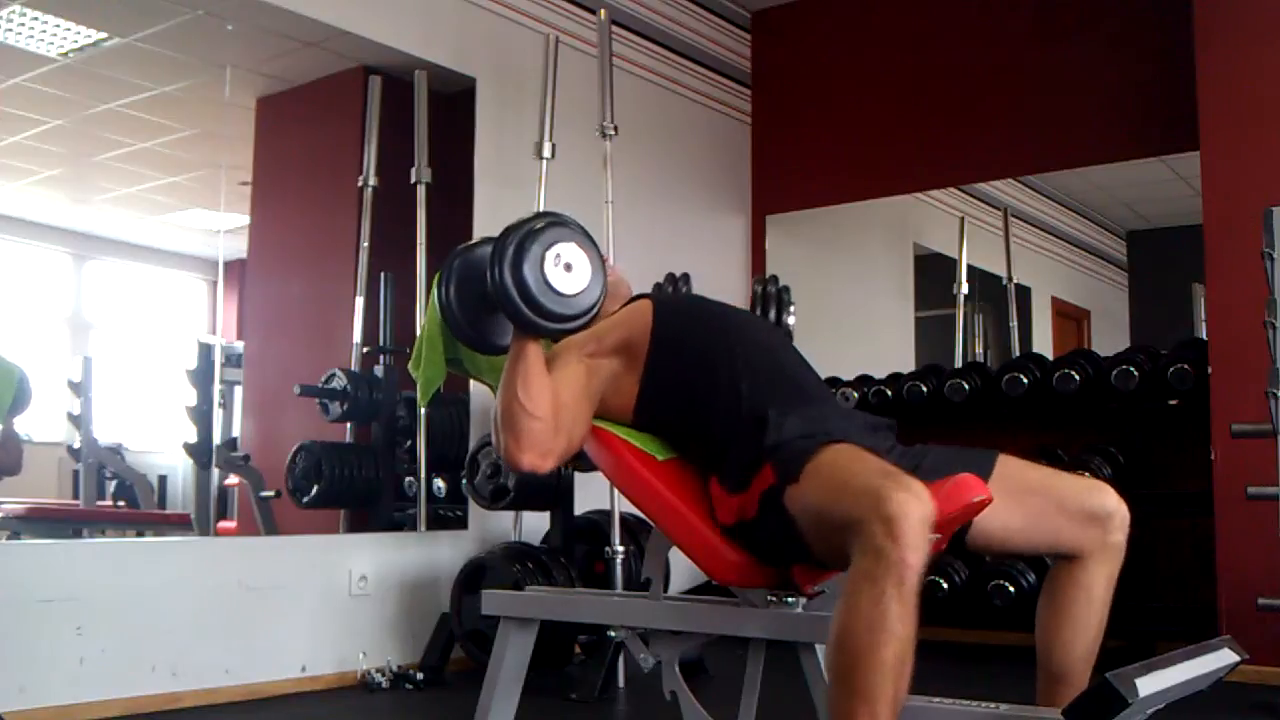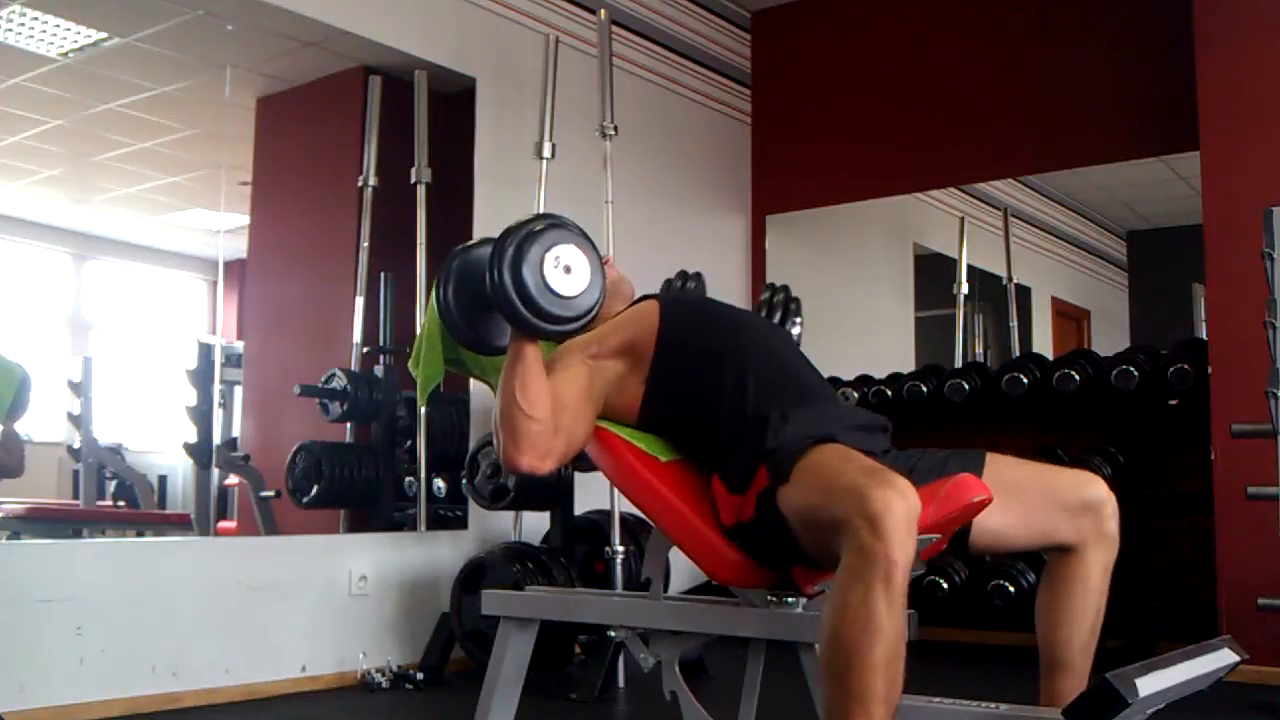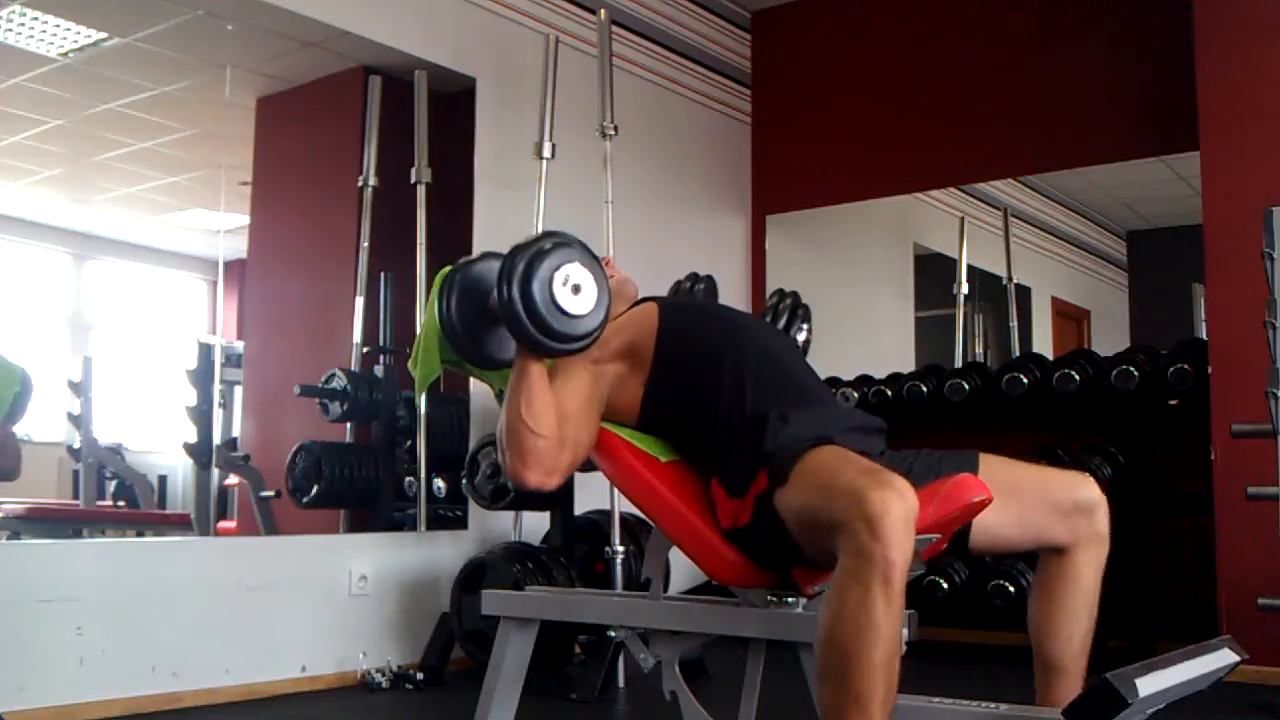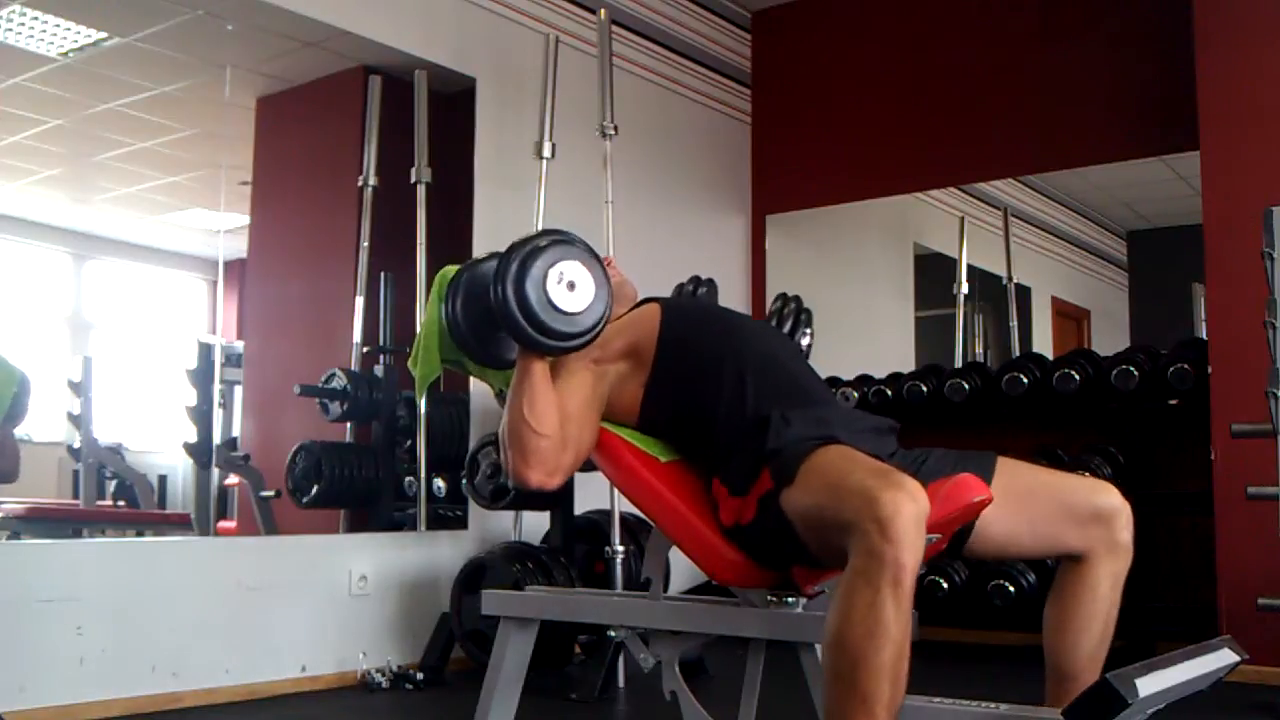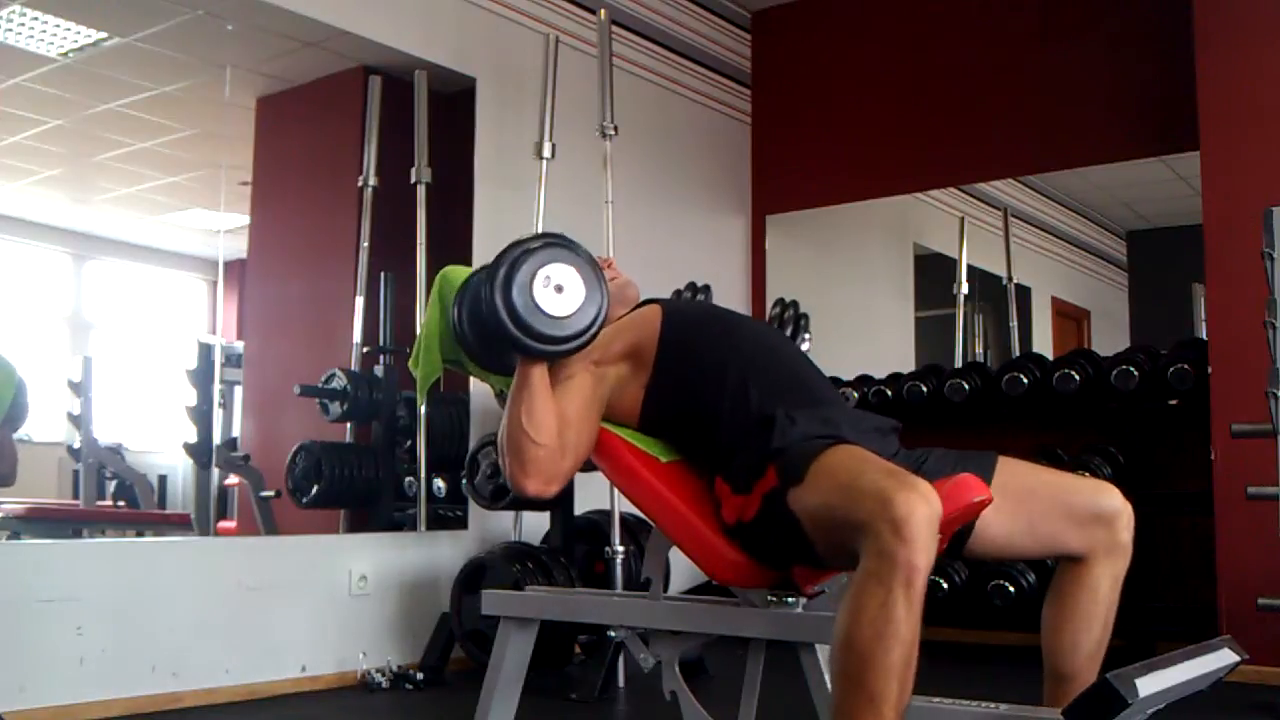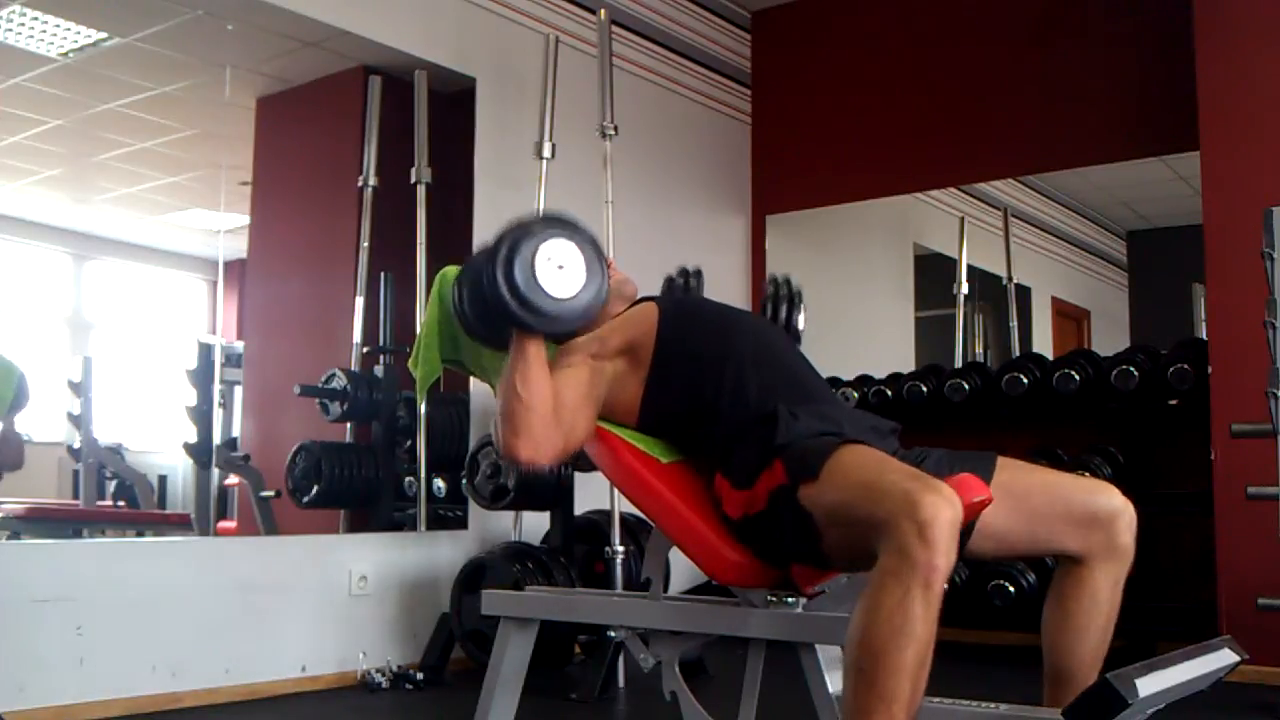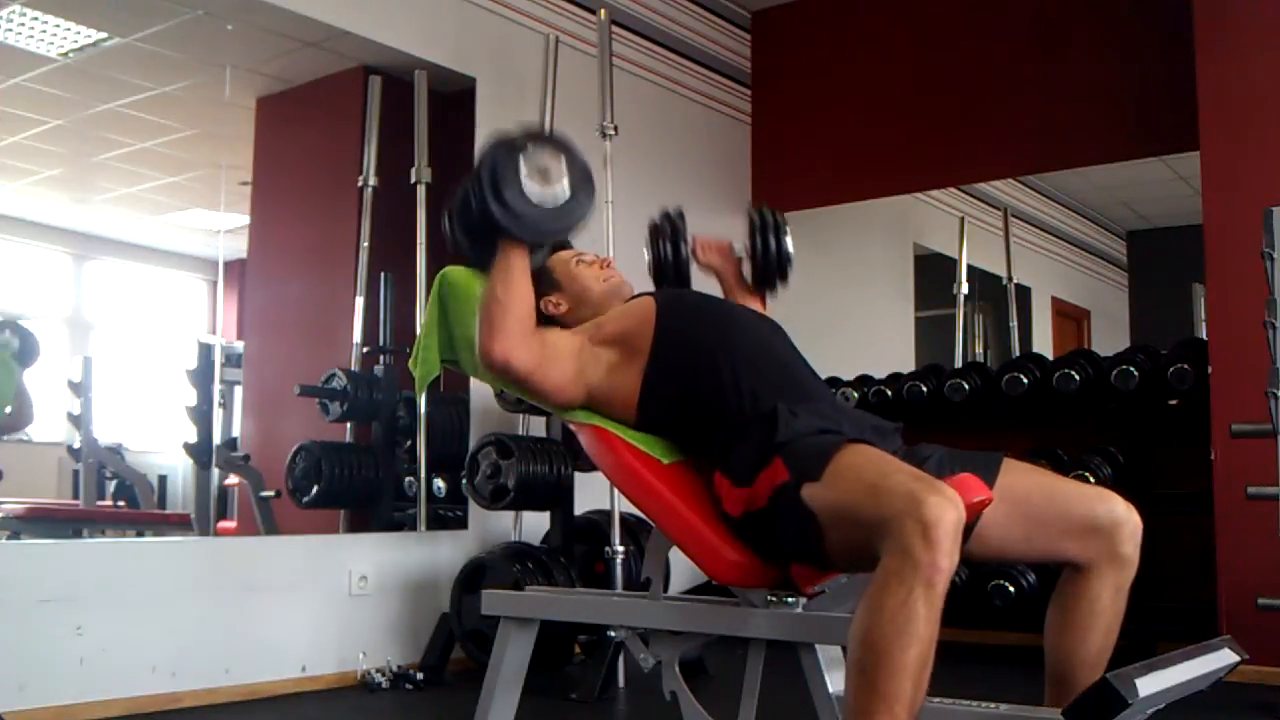
dt=0.2s
person 1, frame 1
left shoulder: (664, 320)
right shoulder: (590, 347)
right elbow: (531, 450)
left wrist: (754, 334)
left hip: (861, 446)
right hip: (778, 454)
left knee: (1100, 517)
right knee: (899, 514)
person 1, frame 2
left shoulder: (663, 324)
right shoulder: (593, 349)
right elbow: (530, 452)
left hip: (861, 452)
right hip: (778, 460)
left knee: (1091, 506)
right knee: (884, 513)
person 1, frame 3
left shoulder: (666, 328)
right shoulder: (594, 351)
right elbow: (536, 467)
left wrist: (769, 348)
right wrist: (530, 339)
left hip: (857, 448)
right hip: (775, 455)
left knee: (1083, 507)
right knee: (880, 513)
person 1, frame 4
left shoulder: (672, 327)
right shoulder: (593, 354)
right elbow: (537, 466)
left wrist: (767, 359)
left hip: (864, 446)
right hip: (777, 456)
left knee: (1104, 518)
right knee: (890, 516)
person 1, frame 5
left shoulder: (669, 331)
right shoulder: (593, 357)
right elbow: (534, 474)
left wrist: (760, 360)
right wrist: (535, 346)
left hip: (865, 446)
right hip: (781, 459)
left knee: (1105, 518)
right knee: (906, 519)
person 1, frame 6
left shoulder: (670, 330)
right shoulder: (589, 355)
right elbow: (528, 441)
left wrist: (749, 328)
left hip: (859, 440)
right hip: (779, 457)
left knee: (1107, 518)
right knee: (926, 519)
person 1, frame 7
left shoulder: (666, 326)
right shoulder: (584, 349)
right elbow: (509, 351)
left wrist: (734, 280)
right wrist: (518, 236)
left hip: (853, 433)
right hip: (778, 455)
left knee: (1112, 526)
right knee: (929, 520)
